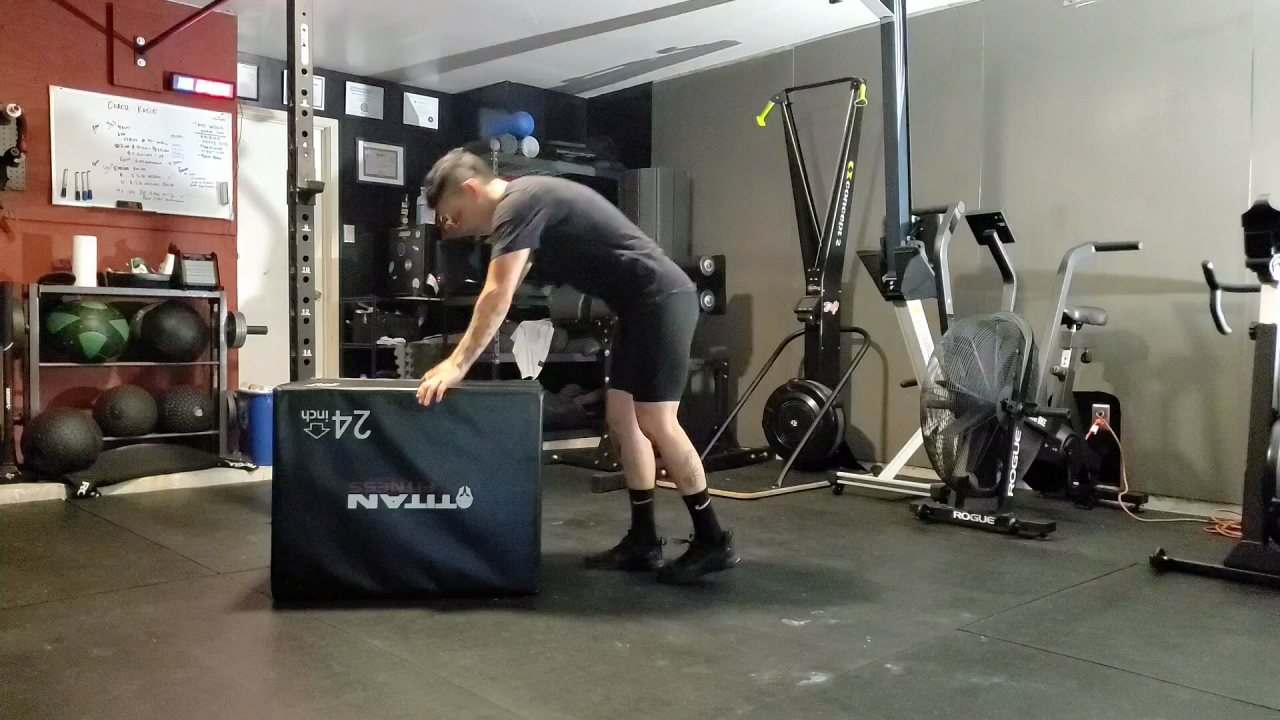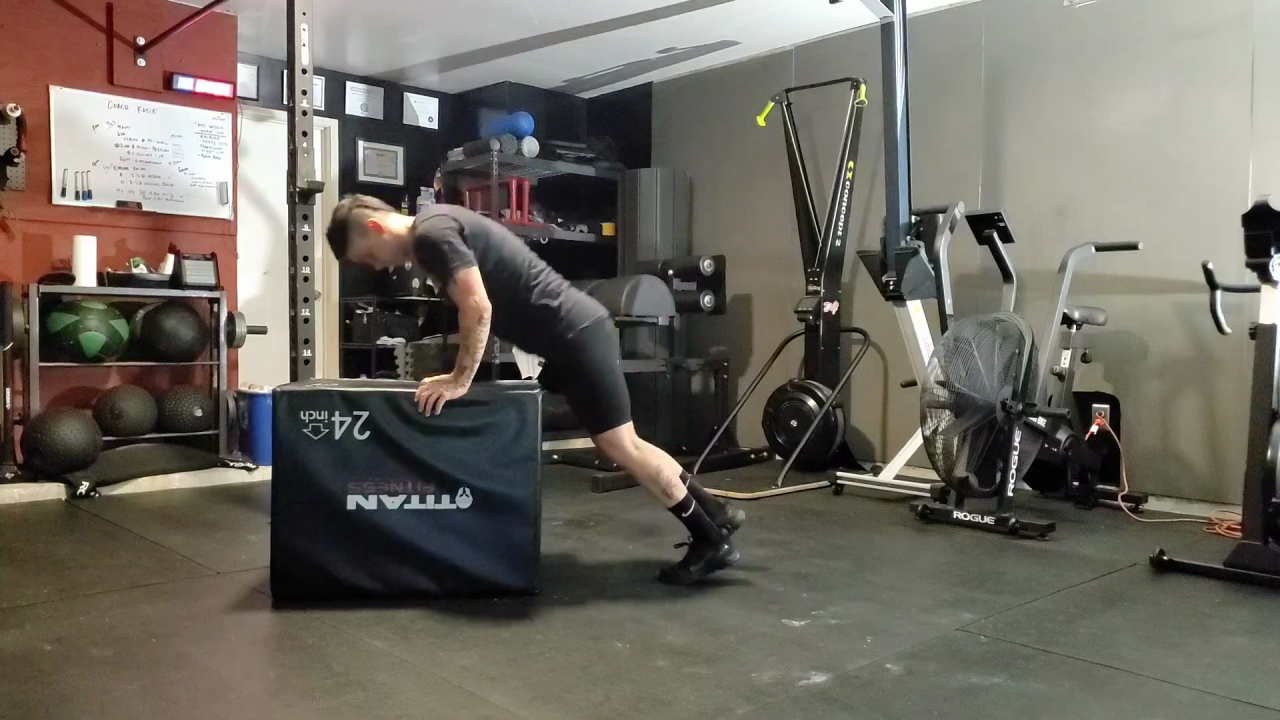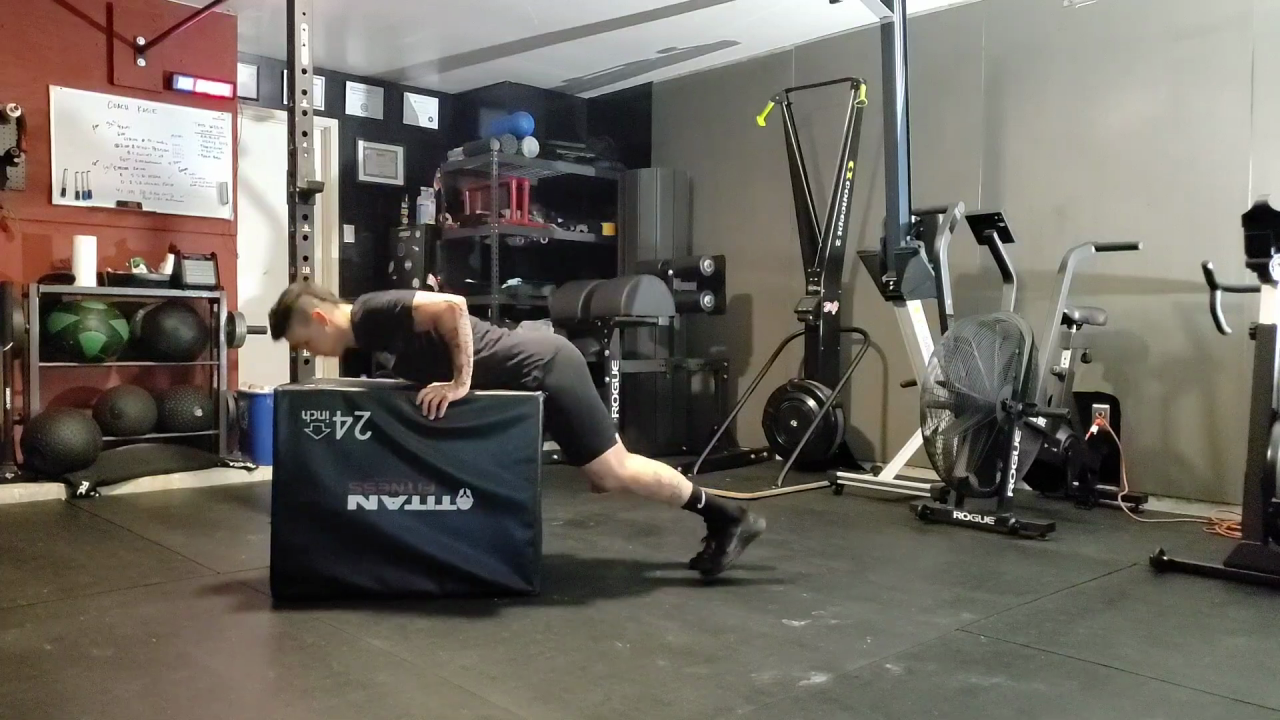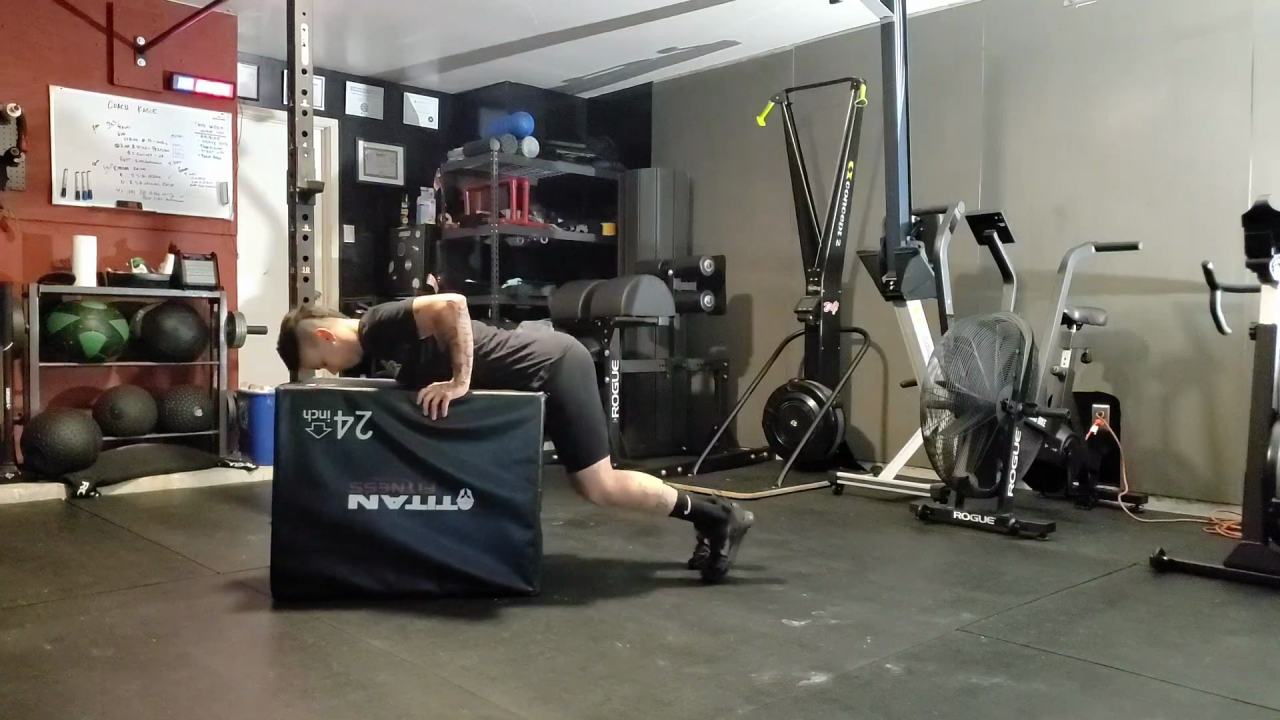
dt=0.5s
person 1, frame 1
left shoulder: (519, 203)
right shoulder: (521, 203)
left elbow: (499, 295)
right elbow: (502, 293)
left wrist: (458, 364)
left hip: (662, 298)
right hip: (641, 304)
left knee: (657, 423)
right knee: (623, 418)
left ankle: (714, 541)
right ankle: (642, 541)
person 1, frame 2
left shoulder: (432, 231)
right shoulder: (434, 231)
left elbow: (477, 309)
right elbow: (474, 310)
left wrist: (459, 380)
right wrist: (458, 374)
left hip: (575, 330)
right hip: (574, 328)
left knee: (620, 445)
right knee: (614, 444)
left ankle: (710, 540)
right ankle: (711, 510)
person 1, frame 3
left shoulder: (371, 314)
right shoulder: (375, 334)
left elbow: (452, 309)
left wrist: (460, 384)
right wrist: (451, 383)
left hip: (545, 369)
right hip: (540, 369)
left knee: (611, 471)
right knee: (607, 470)
left ankle: (731, 519)
right ankle: (723, 522)
person 1, frame 4
left shoulder: (377, 326)
right shoulder: (380, 348)
left elbow: (451, 306)
left wrist: (460, 381)
left hip: (553, 368)
right hip: (547, 369)
left knee: (599, 486)
right knee: (596, 483)
left ankle: (719, 517)
right ankle: (709, 518)
